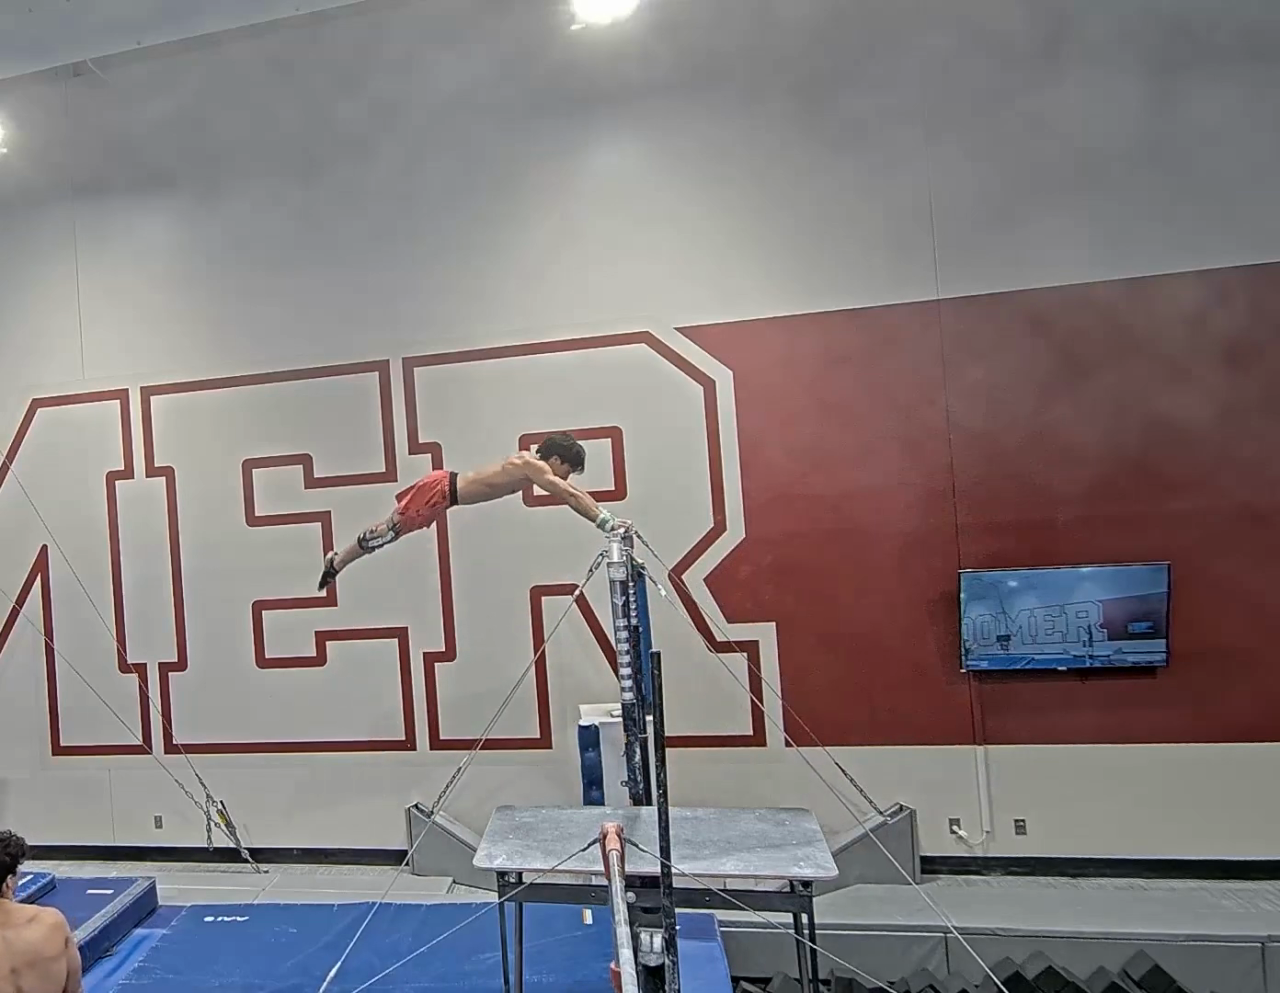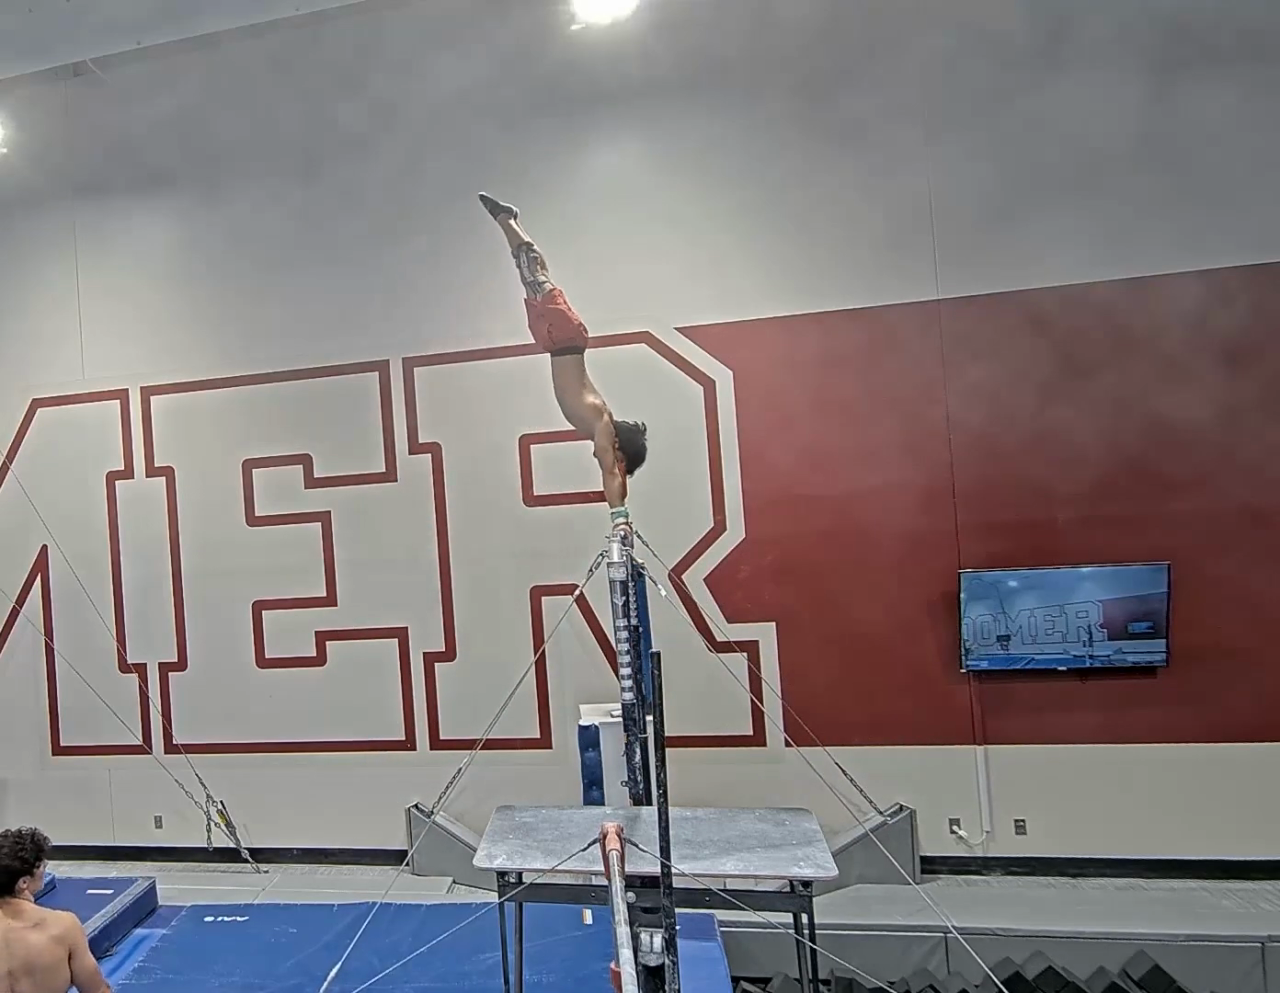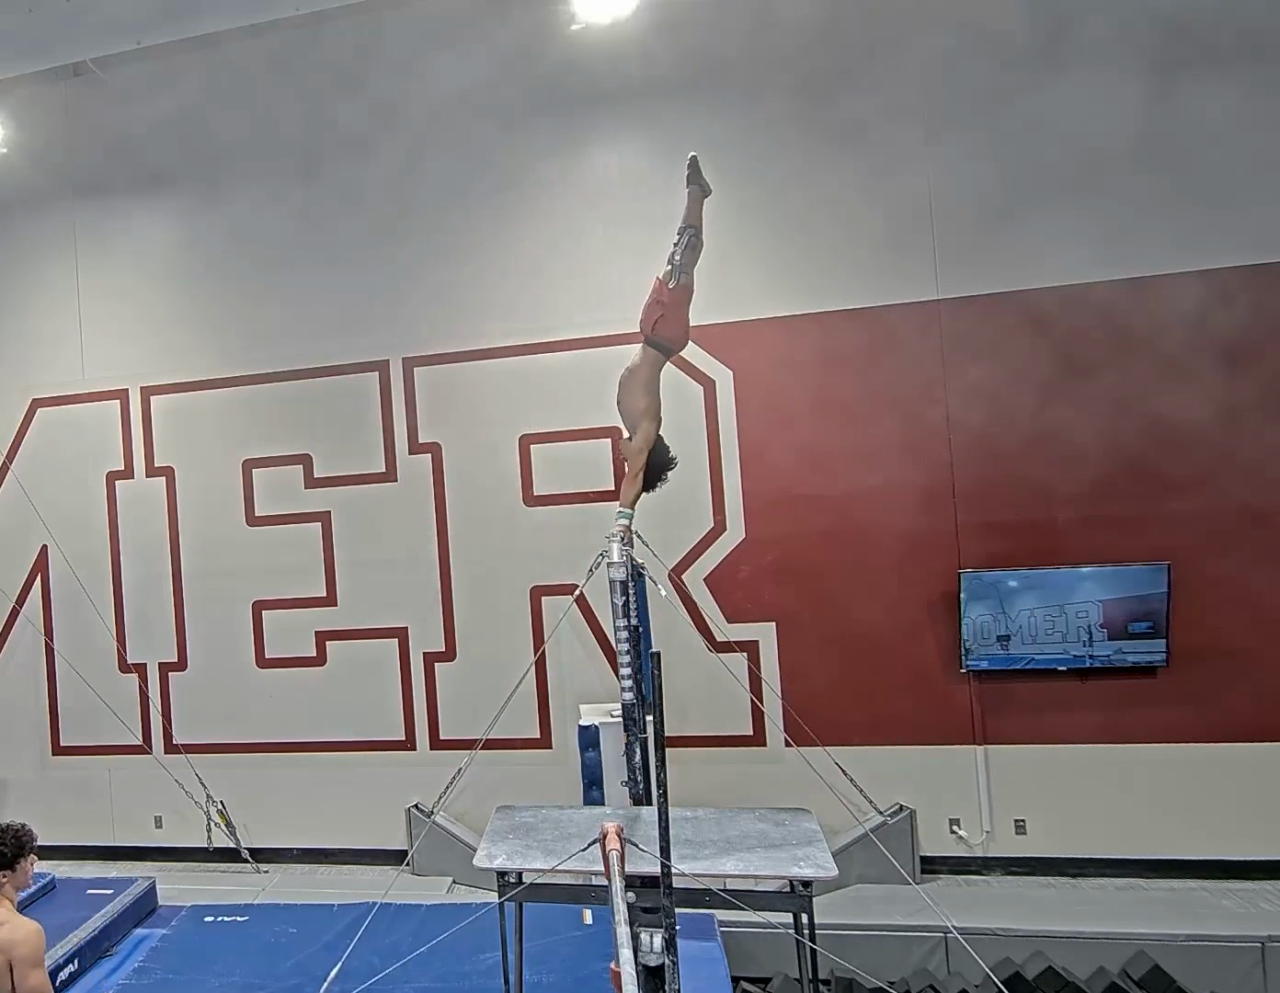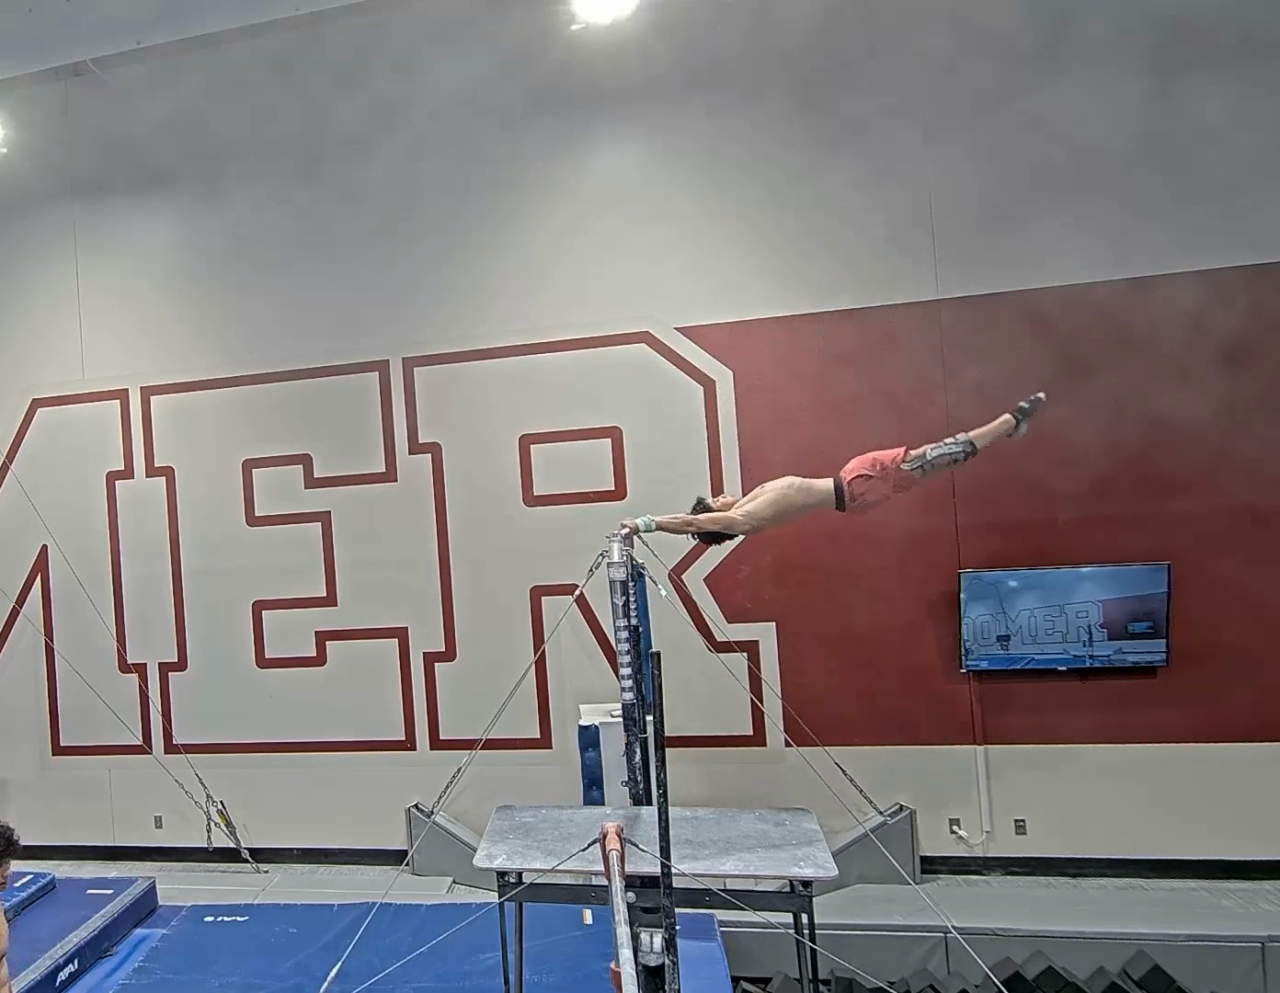
dt=0.5s
person 1, frame 1
left shoulder: (530, 462)
right shoulder: (532, 467)
left elbow: (564, 490)
right elbow: (568, 494)
right wrist: (607, 519)
left hip: (449, 485)
right hip: (441, 492)
left knee: (389, 530)
right knee: (388, 532)
left ankle: (338, 560)
right ankle: (337, 561)
person 1, frame 2
left shoulder: (605, 427)
right shoulder: (603, 428)
left elbow: (613, 476)
right elbow: (612, 476)
left wrist: (620, 515)
right wrist: (620, 516)
left hip: (567, 341)
right hip: (561, 336)
left knee: (535, 279)
right knee: (536, 278)
person 1, frame 3
left shoulder: (644, 433)
left elbow: (632, 480)
left wrist: (622, 520)
right wrist: (622, 519)
left hip: (659, 337)
right hip: (659, 337)
left knee: (680, 273)
left ankle: (695, 192)
person 1, frame 4
left shoulder: (741, 516)
right shoulder: (741, 519)
left elbow: (694, 523)
right elbow: (697, 522)
left hip: (852, 484)
right hip: (858, 486)
left knee: (922, 461)
